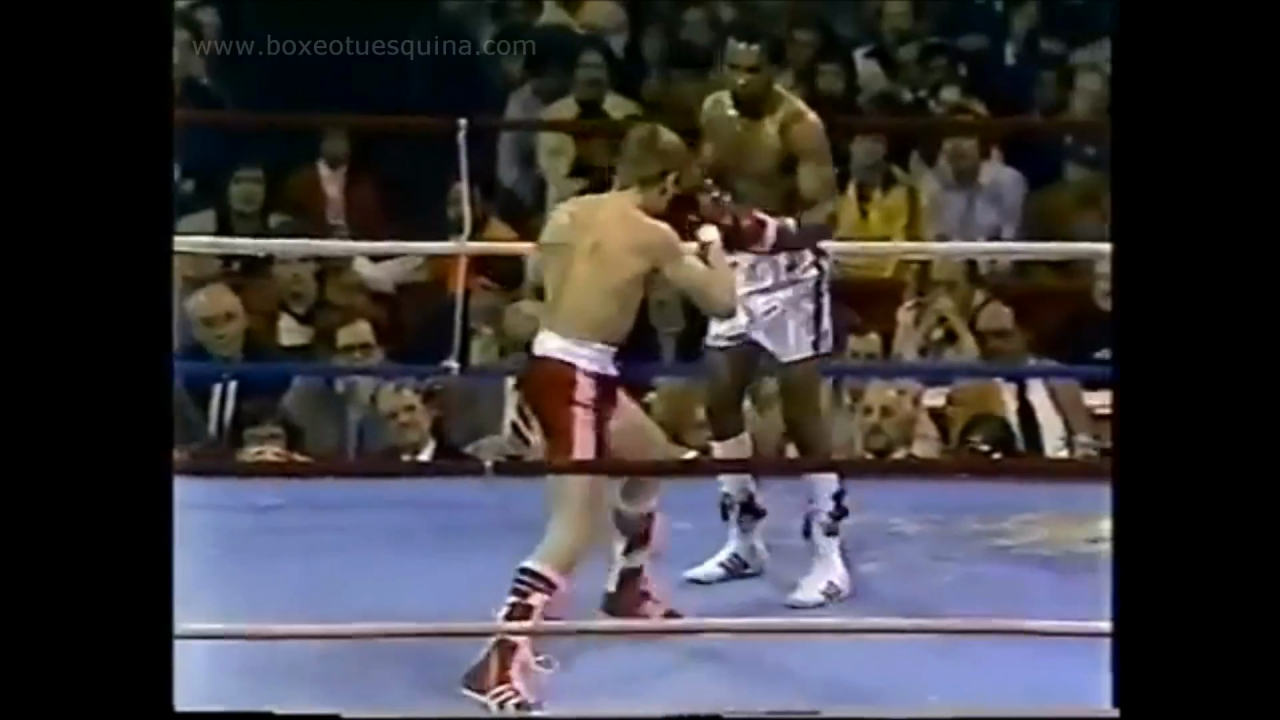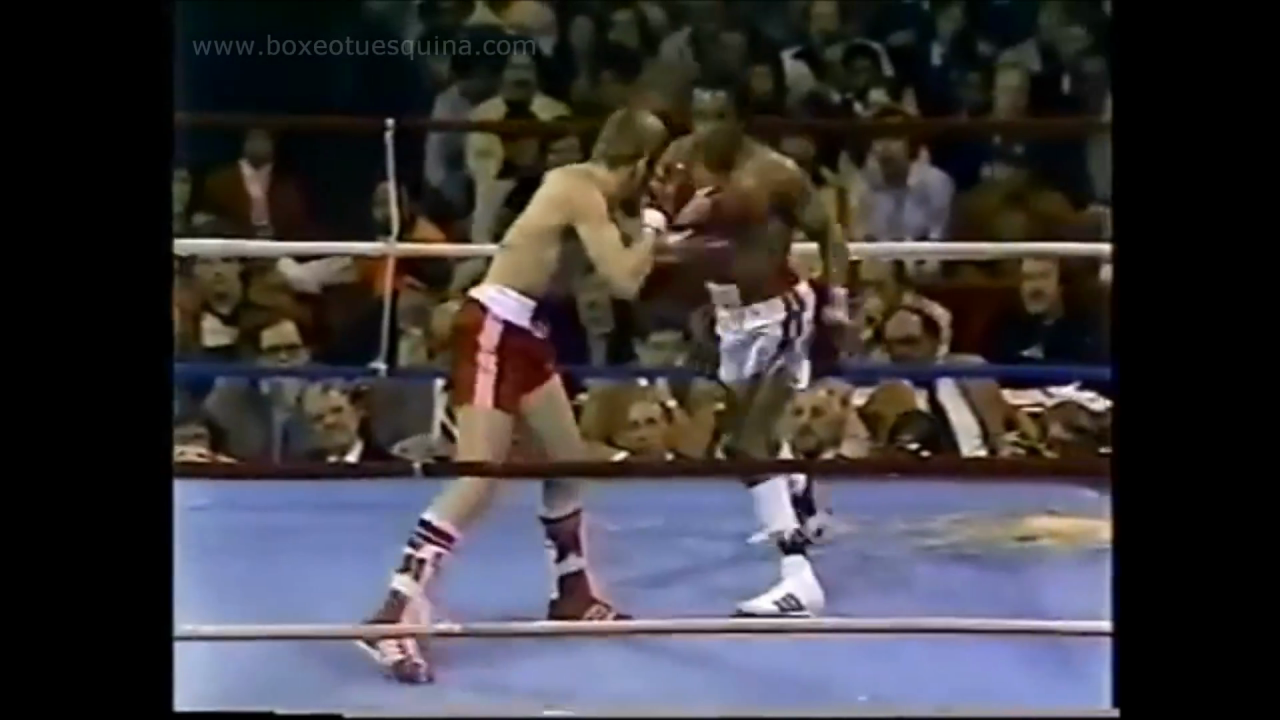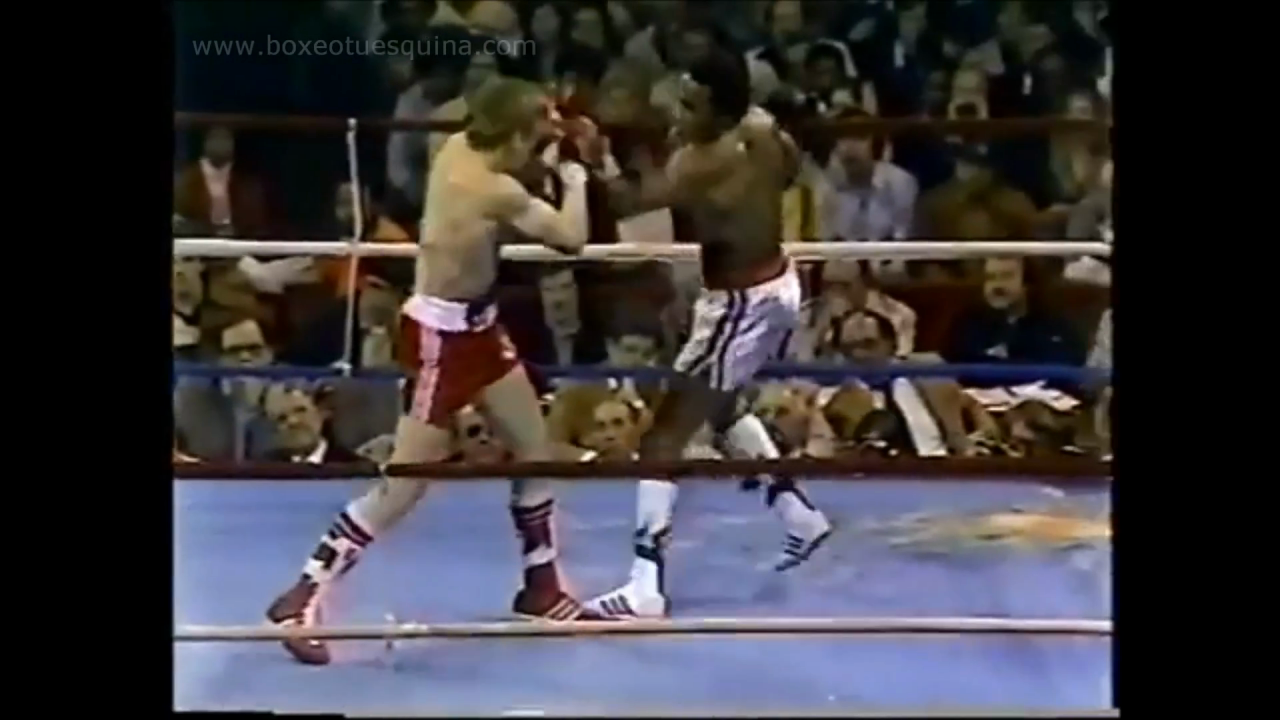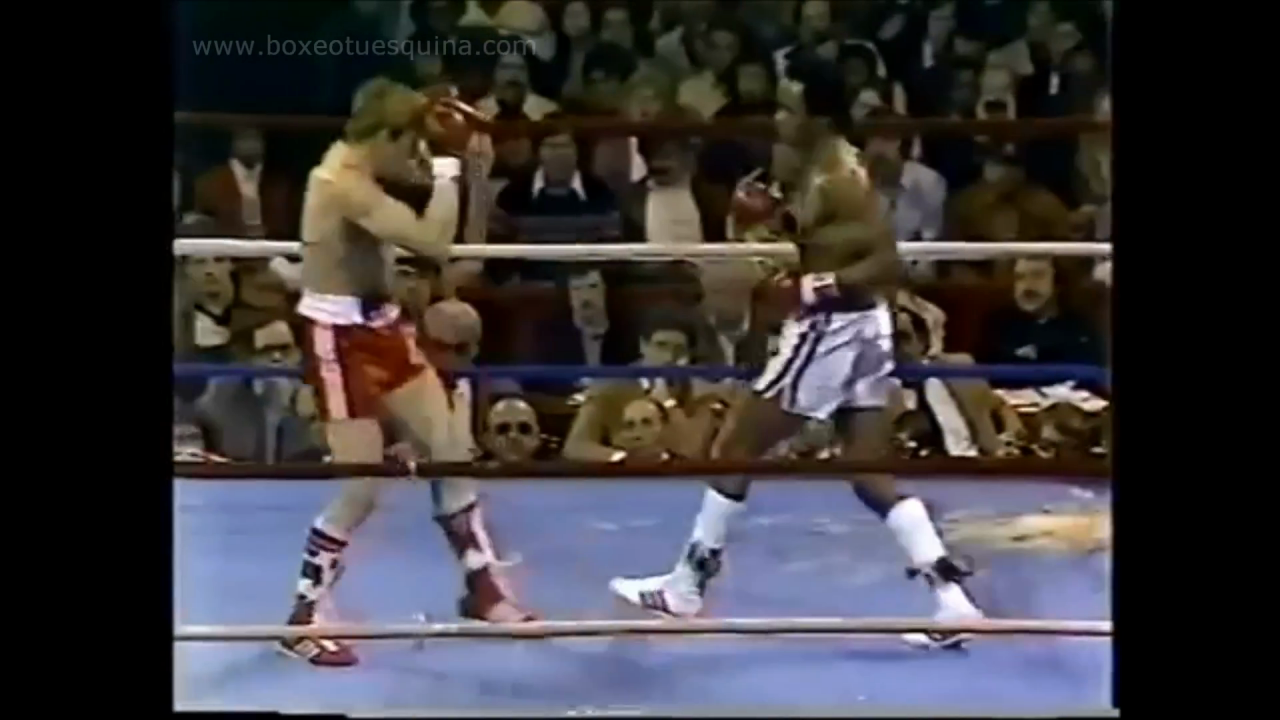
dt=0.3s
person 1, frame 1
left shoulder: (568, 215)
right shoulder: (652, 235)
left elbow: (542, 277)
right elbow: (722, 300)
right wrist: (712, 239)
left hip: (584, 367)
right hip: (576, 379)
right knee: (575, 533)
left ankle: (628, 592)
right ankle: (499, 664)
person 1, frame 2
left shoulder: (573, 181)
right shoulder: (583, 197)
right elbow: (625, 283)
right wrist: (656, 217)
left hip: (523, 334)
right hip: (494, 331)
left knee: (571, 461)
right knee: (474, 485)
left ankle: (573, 592)
right ankle: (395, 617)
person 1, frame 3
left shoulder: (460, 149)
right shoulder: (493, 188)
right elbow: (571, 238)
left wrist: (547, 144)
right wrist: (575, 172)
left hip: (476, 325)
right hip: (442, 337)
left knee: (536, 450)
right knee: (400, 490)
left ankle: (542, 590)
right ankle: (300, 601)
person 1, frame 4
left shoulder: (363, 164)
right shoulder: (341, 183)
right elbow: (434, 244)
left wrist: (438, 148)
right wrist: (446, 161)
left hip: (382, 323)
right hip: (340, 337)
left knee: (450, 456)
right knee: (362, 491)
left ankle: (486, 592)
right ankle: (305, 614)
person 2, frame 1
left shoulder: (802, 125)
right shoulder: (715, 111)
left elbow: (822, 216)
right elbow: (701, 181)
left hip: (793, 273)
right hip: (740, 267)
left knee: (804, 419)
right knee: (720, 404)
left ankle: (830, 562)
right ankle: (743, 543)
person 2, frame 2
left shoulder: (777, 173)
right shoulder: (682, 158)
left elbow: (829, 234)
left wrist: (835, 306)
left hip: (776, 314)
right hip: (731, 311)
left knee: (744, 442)
right knee: (750, 432)
left ankle: (800, 583)
right ankle: (798, 512)
person 2, frame 3
left shoulder: (700, 161)
right shoulder: (762, 127)
left elbow: (627, 200)
right elbow: (790, 166)
left hip: (739, 305)
right hip: (777, 290)
left knee: (662, 438)
right knee: (722, 411)
right ankle: (798, 509)
person 2, frame 4
left shoulder: (838, 178)
right shoulder: (832, 164)
left elbow: (887, 264)
left wrist: (812, 288)
right wrist: (774, 213)
left hip: (833, 330)
right hip: (862, 328)
left knee: (735, 451)
right knee: (872, 478)
left ankle: (685, 588)
right ankle: (952, 596)
